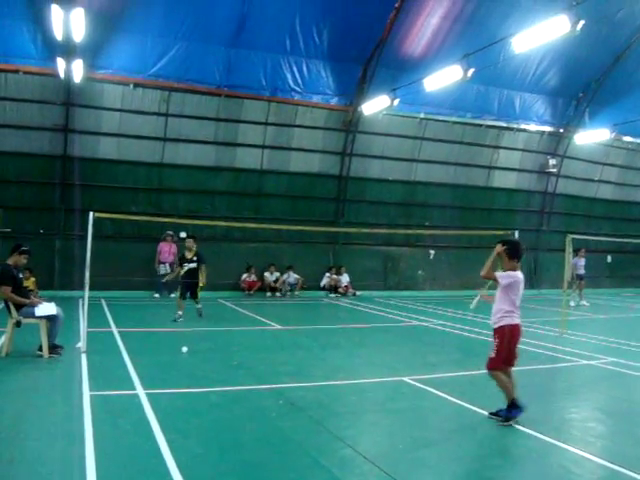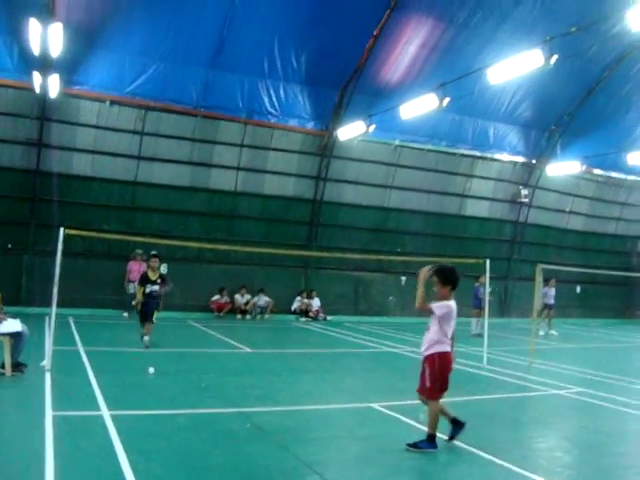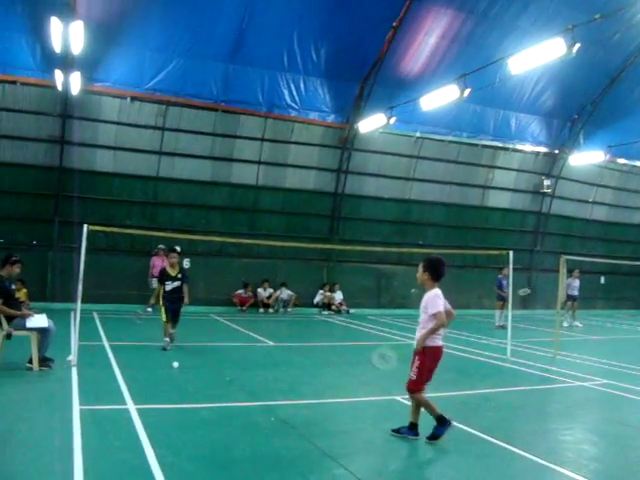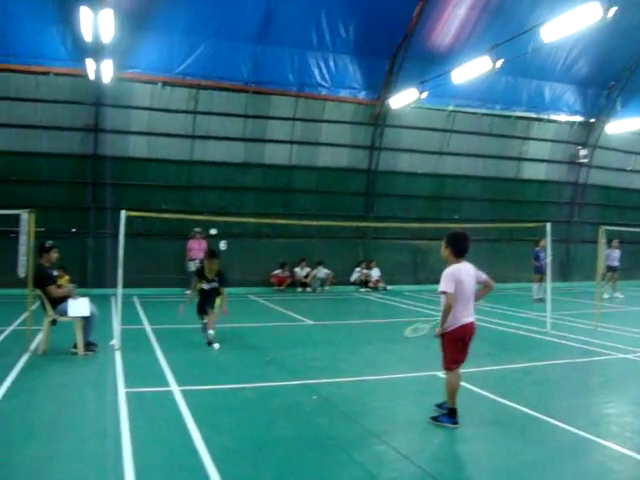
dt=0.5s
person 1, frame 1
left shoulder: (513, 276)
right shoulder: (513, 276)
left elbow: (484, 274)
left wrist: (494, 254)
left hip: (507, 328)
right hip: (505, 327)
left knee: (493, 369)
right knee: (505, 370)
left ankle: (515, 405)
right ankle: (511, 408)
person 1, frame 2
left shoulder: (445, 306)
right shoulder: (447, 305)
left elbow: (420, 306)
left wrist: (421, 280)
right wrist: (448, 351)
left hip: (437, 356)
right hip: (434, 355)
left knee: (432, 398)
right knee: (425, 396)
left ankle: (430, 440)
right ankle: (454, 422)
person 1, frame 3
left shoulder: (432, 296)
right shoulder: (436, 294)
left elbow: (442, 321)
right elbow: (451, 315)
left wrist: (424, 337)
left hip: (428, 348)
right hip: (427, 348)
left knee: (414, 390)
right knee: (415, 389)
left ankle: (441, 420)
right ankle: (412, 427)
person 1, frame 4
left shoulder: (449, 273)
right shoulder: (470, 268)
left elbow: (449, 303)
right elbow: (490, 285)
left wrist: (440, 326)
left hip: (453, 327)
right hip: (469, 324)
left knee: (451, 370)
right knee: (455, 367)
left ankle: (451, 415)
right ankle: (450, 403)
